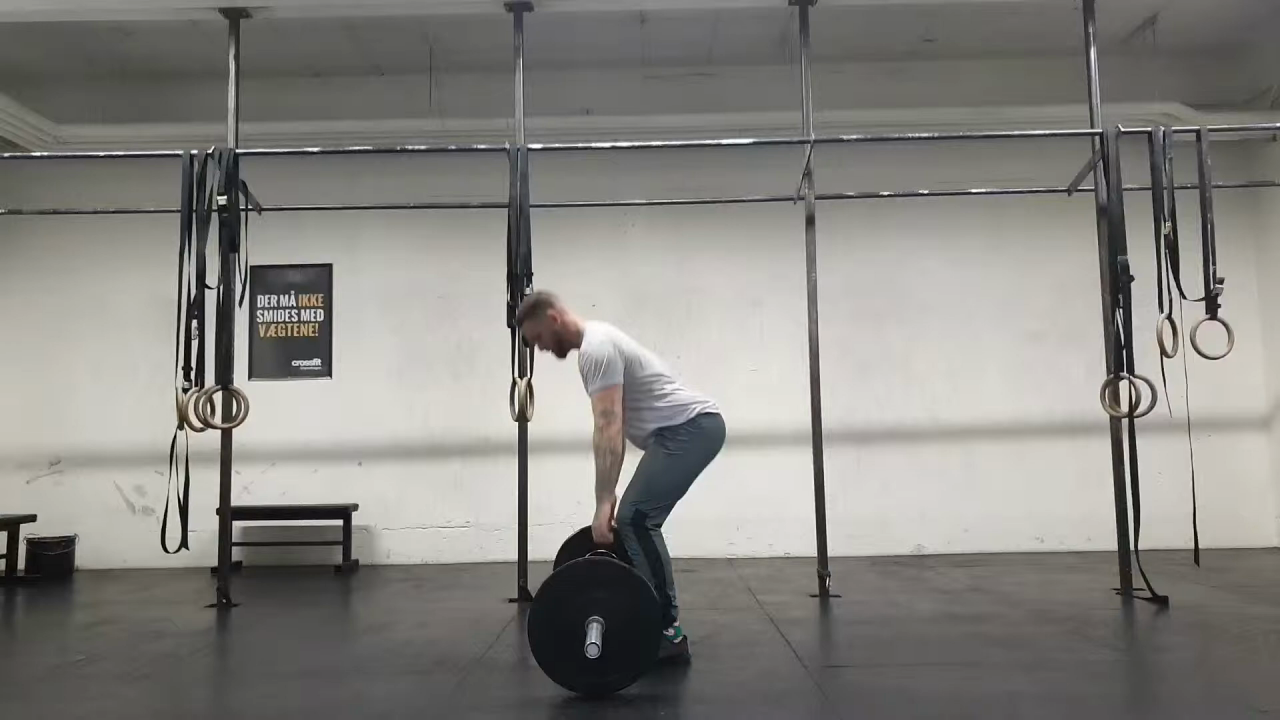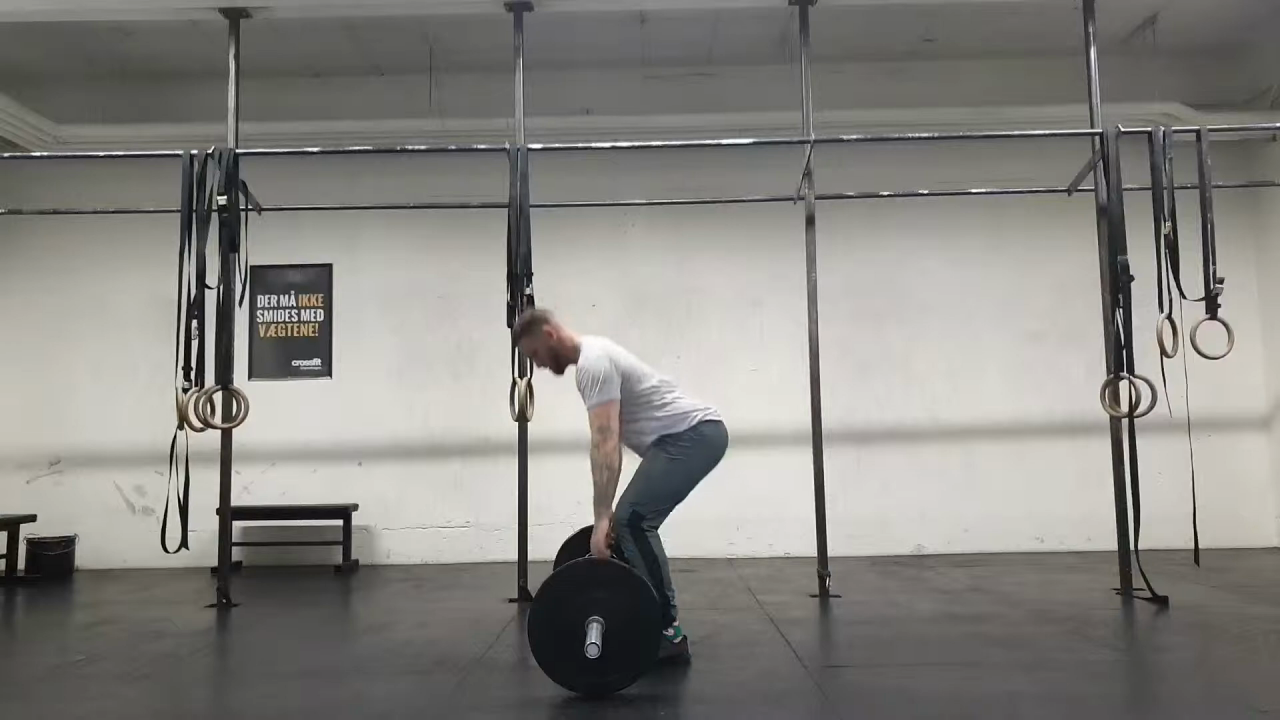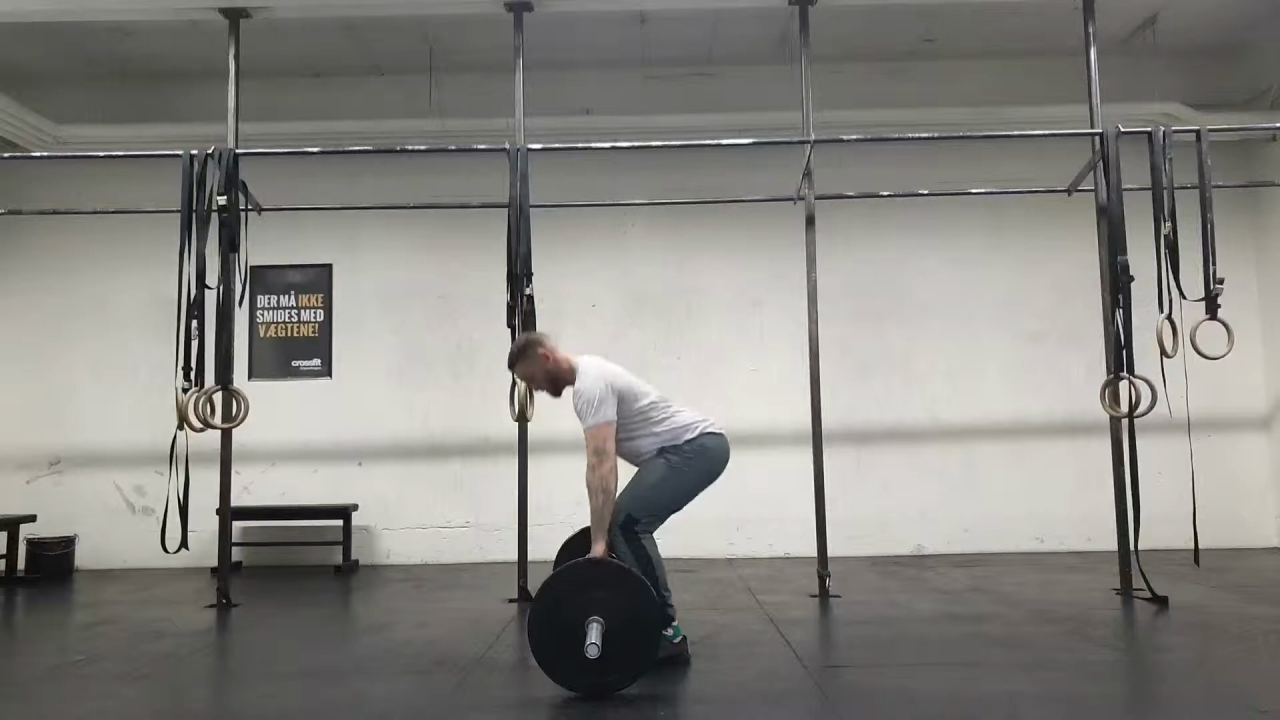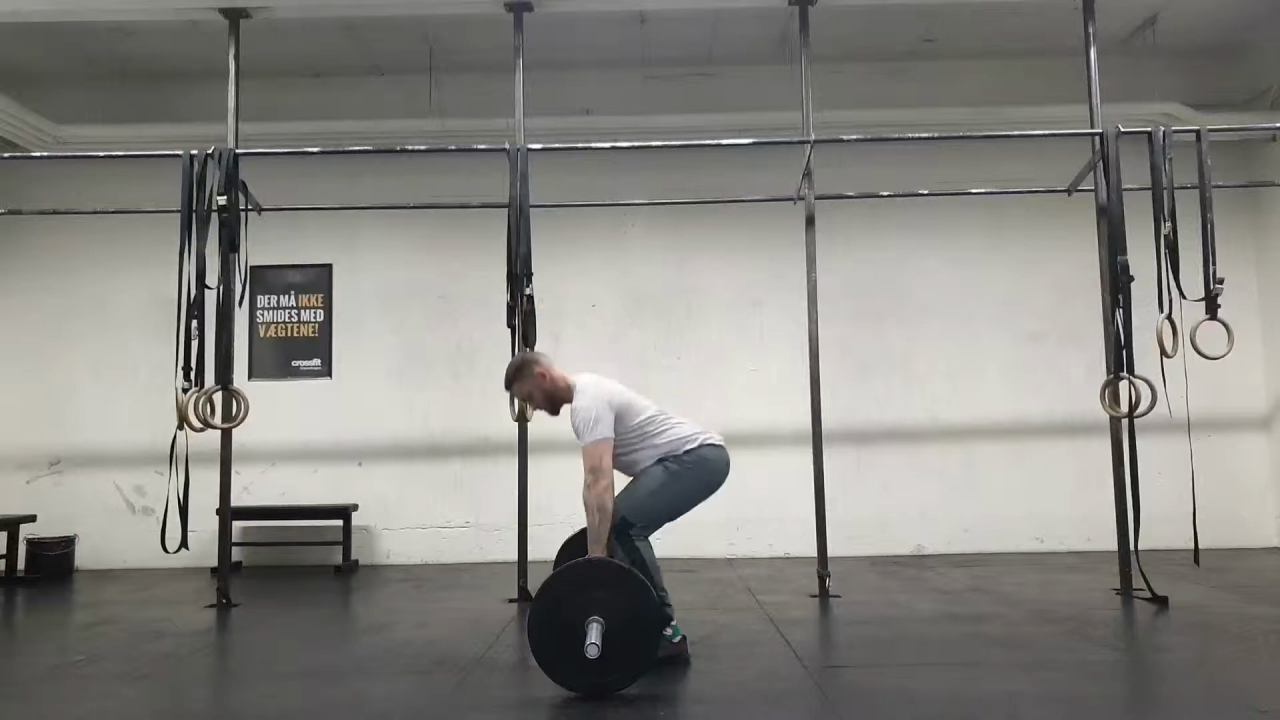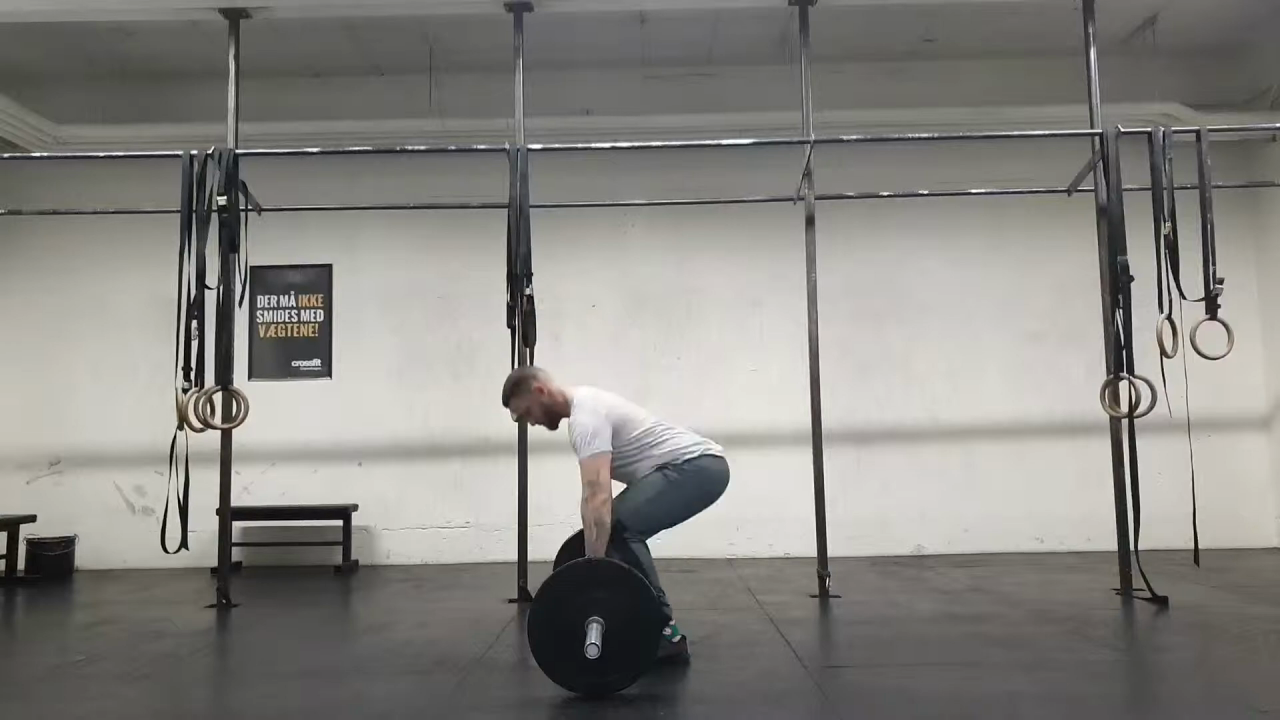
dt=0.1s
person 1, frame 1
left shoulder: (596, 347)
right shoulder: (596, 341)
left elbow: (609, 429)
right elbow: (612, 427)
left wrist: (604, 503)
right wrist: (609, 498)
left hip: (691, 426)
right hip: (689, 426)
left knee: (636, 519)
right knee: (635, 518)
left ankle: (668, 633)
person 1, frame 2
left shoulder: (593, 362)
right shoulder: (594, 356)
left elbow: (606, 445)
right elbow: (609, 441)
left wrist: (602, 519)
right wrist: (607, 511)
left hip: (692, 434)
right hip: (691, 434)
left knee: (633, 521)
right knee: (631, 520)
left ankle: (667, 632)
person 1, frame 3
left shoulder: (589, 384)
right shoulder: (589, 374)
left elbow: (602, 466)
right elbow: (604, 463)
left wrist: (599, 541)
right wrist: (603, 531)
left hip: (697, 447)
right hip: (700, 445)
left knee: (627, 524)
right knee: (627, 520)
left ankle: (666, 632)
person 1, frame 4
left shoulder: (587, 402)
right shoulder: (587, 390)
left elbow: (598, 484)
right elbow: (601, 480)
left wrist: (596, 556)
right wrist: (601, 542)
left hip: (696, 458)
right hip: (699, 456)
left knee: (622, 527)
right knee: (622, 524)
left ankle: (665, 633)
person 1, frame 5
left shoulder: (585, 417)
right shoulder: (585, 402)
left elbow: (596, 498)
right elbow: (601, 494)
right wrist: (596, 560)
left hip: (698, 468)
right hip: (702, 465)
left knee: (618, 527)
right knee: (620, 525)
left ankle: (664, 633)
